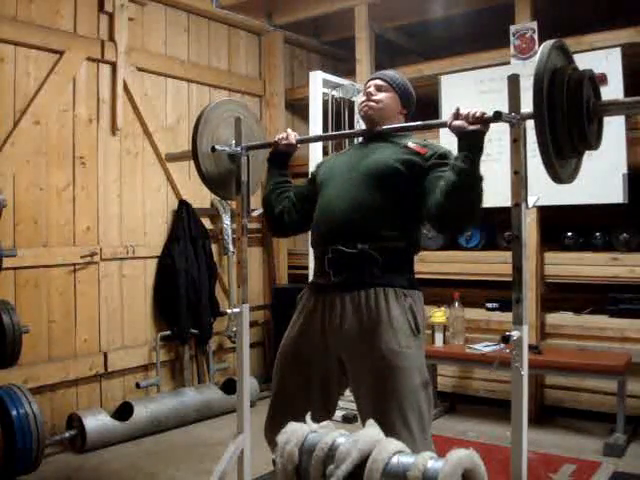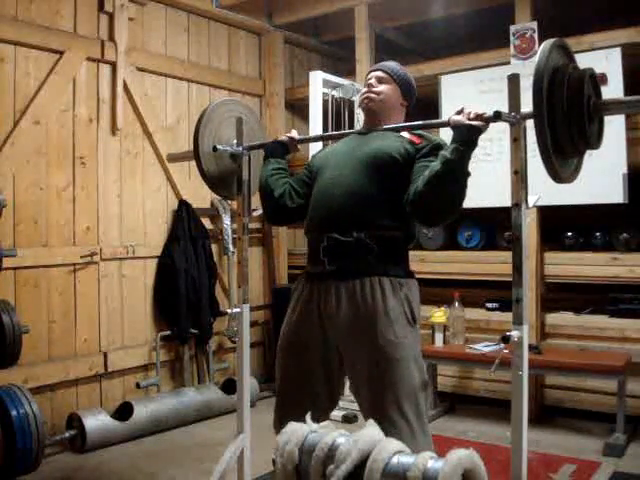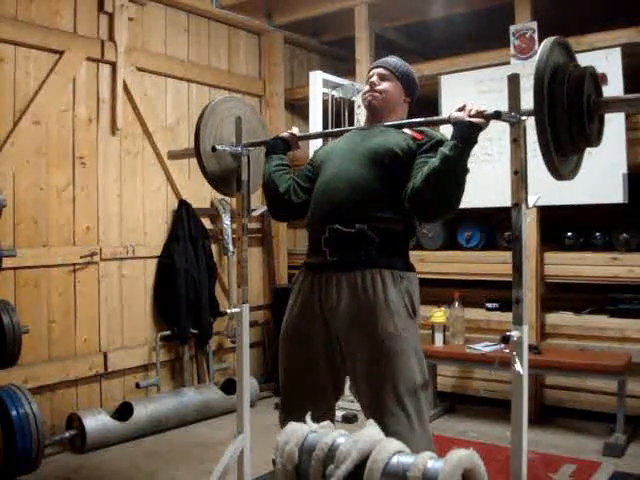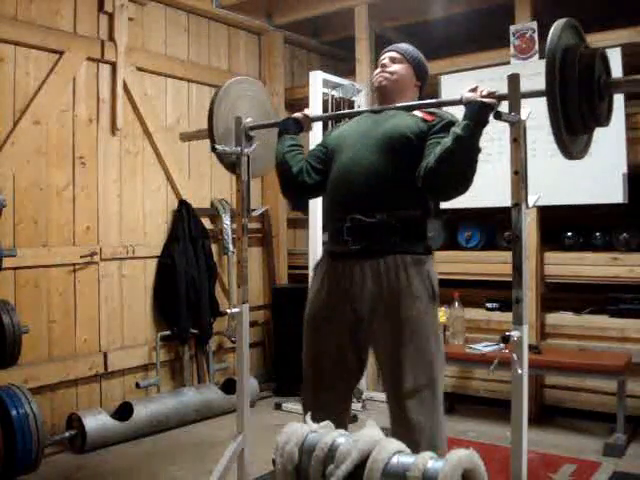
dt=0.3s
person 1, frame 1
left shoulder: (422, 155)
right shoulder: (332, 163)
left elbow: (451, 217)
right elbow: (282, 220)
left wrist: (468, 147)
right wrist: (278, 161)
left hip: (382, 302)
right hip: (318, 300)
left knee: (401, 443)
right knee: (284, 431)
person 1, frame 2
left shoulder: (418, 145)
right shoulder: (330, 152)
left elbow: (432, 207)
right elbow: (280, 207)
left wrist: (463, 140)
right wrist: (276, 153)
left hip: (377, 291)
right hip: (313, 289)
left knee: (398, 433)
right knee: (293, 426)
person 1, frame 3
left shoulder: (421, 140)
right shoulder: (333, 146)
left elbow: (431, 202)
right elbow: (285, 203)
left wrist: (462, 137)
right wrist: (277, 152)
left hip: (377, 282)
right hip: (313, 281)
left knee: (397, 420)
right knee: (302, 415)
person 1, frame 4
left shoulder: (432, 122)
right shoulder: (344, 130)
left elbow: (444, 182)
right elbow: (297, 183)
left wrist: (474, 118)
right wrist: (289, 131)
left hip: (397, 268)
right hip: (334, 267)
left knee: (413, 403)
right knee: (323, 400)
